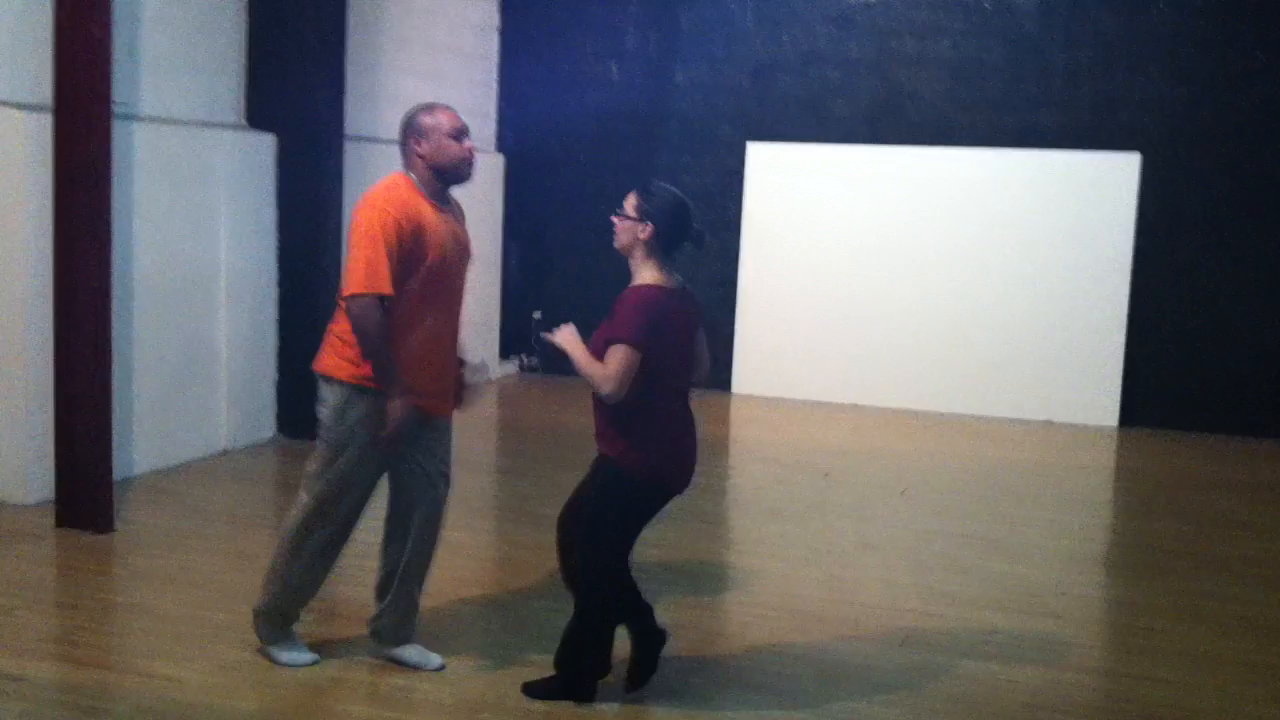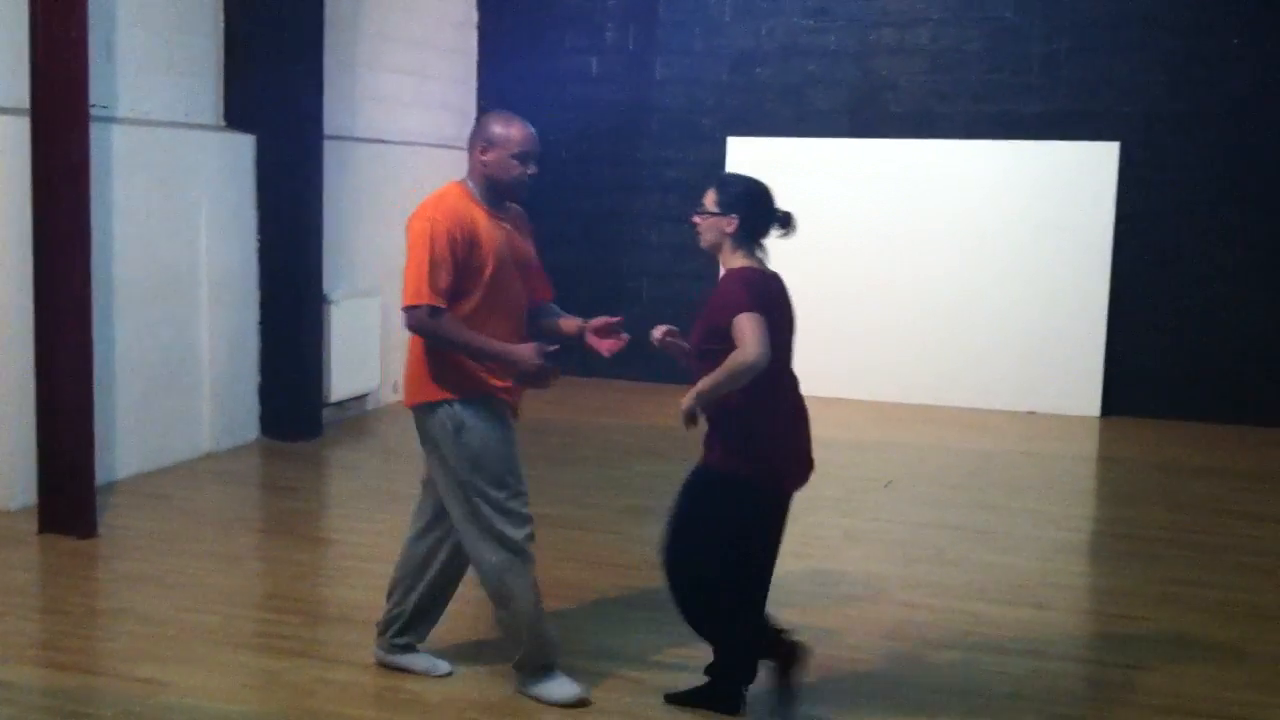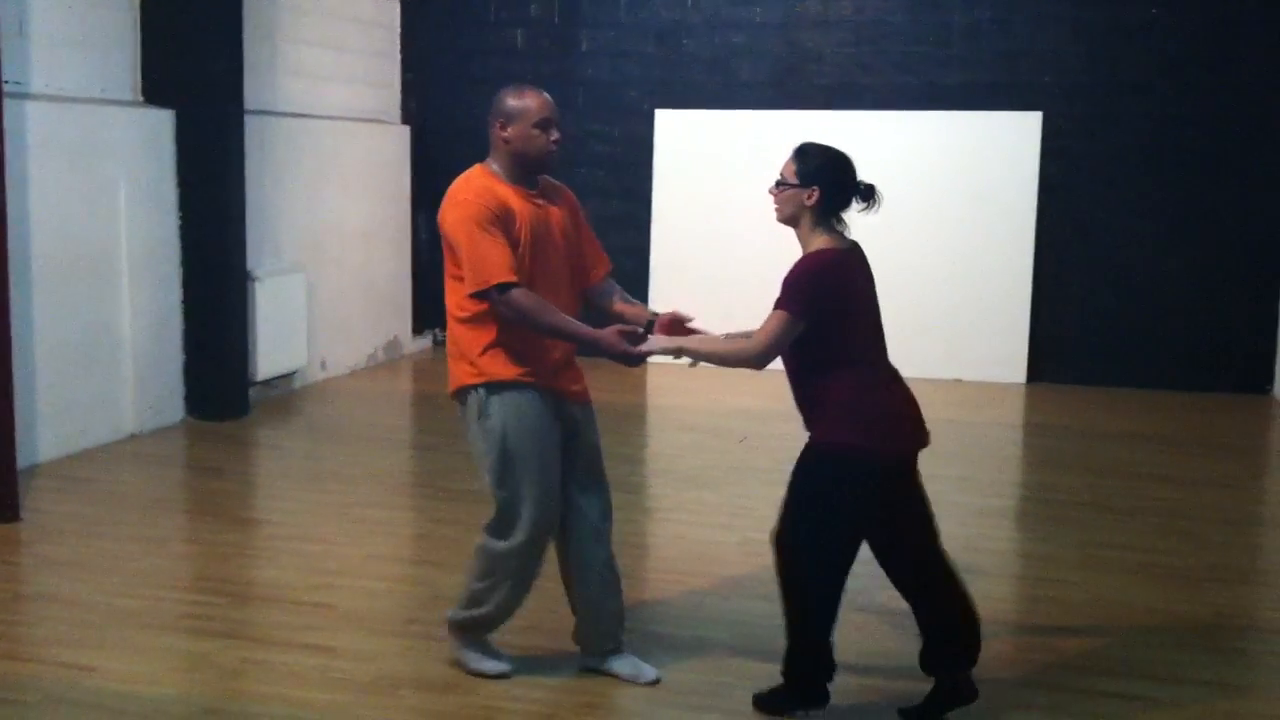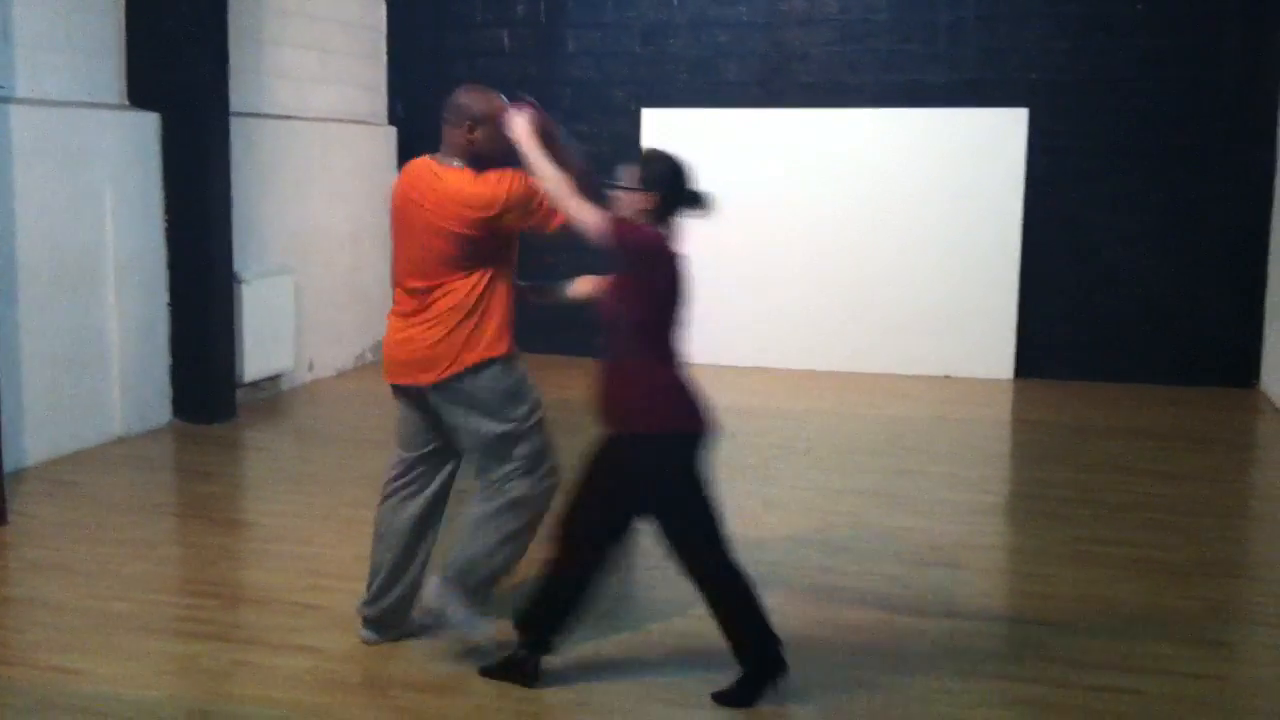
dt=0.7s
person 1, frame 1
left shoulder: (451, 211)
right shoulder: (387, 207)
right elbow: (364, 307)
left wrist: (451, 370)
right wrist: (392, 393)
left hip: (425, 390)
right hip: (367, 386)
left knee: (420, 509)
right knee: (329, 508)
left ankle: (393, 630)
right ankle: (273, 625)
person 1, frame 2
left shoulder: (515, 219)
right shoulder: (441, 218)
left elbow: (534, 304)
right elbow: (421, 316)
left wrist: (580, 328)
right wrist: (507, 355)
left hip: (488, 395)
right hip: (457, 396)
left knee: (447, 522)
right knee: (504, 531)
left ankle: (397, 638)
right ankle: (535, 665)
person 1, frame 3
left shoulder: (560, 198)
right shoulder: (473, 199)
left elbow: (593, 278)
right elbow: (506, 296)
left wrist: (641, 316)
right wrist: (595, 339)
left hip: (559, 378)
right hip: (501, 380)
left knee: (587, 513)
right knee: (526, 514)
left ankle: (603, 645)
right ankle: (469, 629)
person 1, frame 4
left shoulder: (413, 178)
right shoulder: (492, 193)
left hip: (412, 358)
right hip: (470, 359)
left knee: (413, 481)
right knee: (526, 476)
left ankle: (384, 612)
right ankle: (459, 586)
person 2, frame 1
left shoulder: (641, 301)
right shoulder: (678, 296)
left elbow: (611, 385)
right elbow: (699, 366)
left wrist: (574, 347)
left hip: (638, 456)
right hip: (664, 450)
left knee: (592, 557)
right knee: (578, 533)
left ankle: (576, 674)
right ankle: (643, 630)
person 2, frame 2
left shoulder: (738, 284)
right shoulder: (763, 282)
left elbow: (754, 357)
left wrist: (696, 394)
right wrist: (680, 345)
left hip: (743, 453)
right hip: (774, 450)
left knee: (689, 559)
right knee: (742, 569)
left ankle: (775, 651)
person 2, frame 3
left shoulder: (817, 269)
right shoulder: (842, 258)
left elbow: (757, 353)
right elbow: (786, 337)
left wrist: (683, 344)
right wrist: (712, 338)
left hip: (852, 435)
right hip: (883, 427)
left knee: (802, 551)
right knee: (911, 552)
right ankle: (954, 672)
person 2, frame 4
left shoulder: (643, 250)
right shoulder: (642, 258)
left elbow: (567, 199)
right elbow: (592, 287)
left wrist: (525, 135)
left hip: (656, 429)
right hip: (642, 425)
left knee: (696, 545)
right knee: (585, 531)
left ankle: (761, 661)
right ankle: (533, 646)
